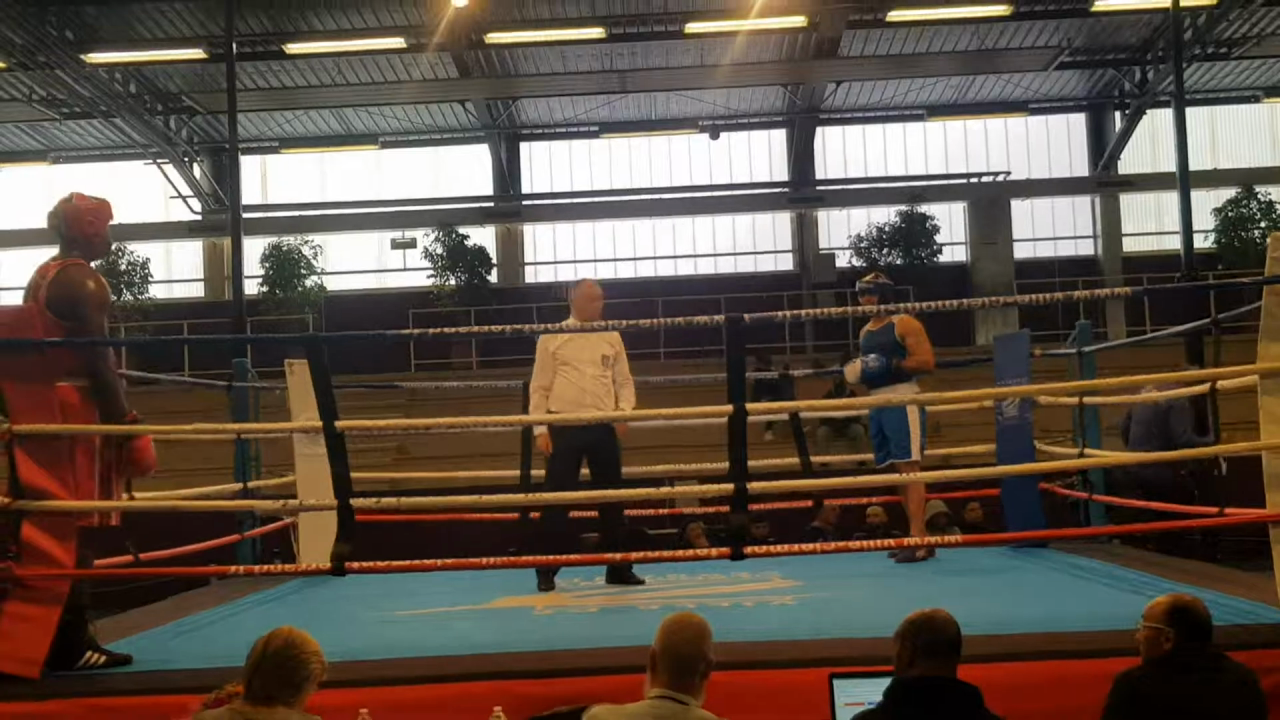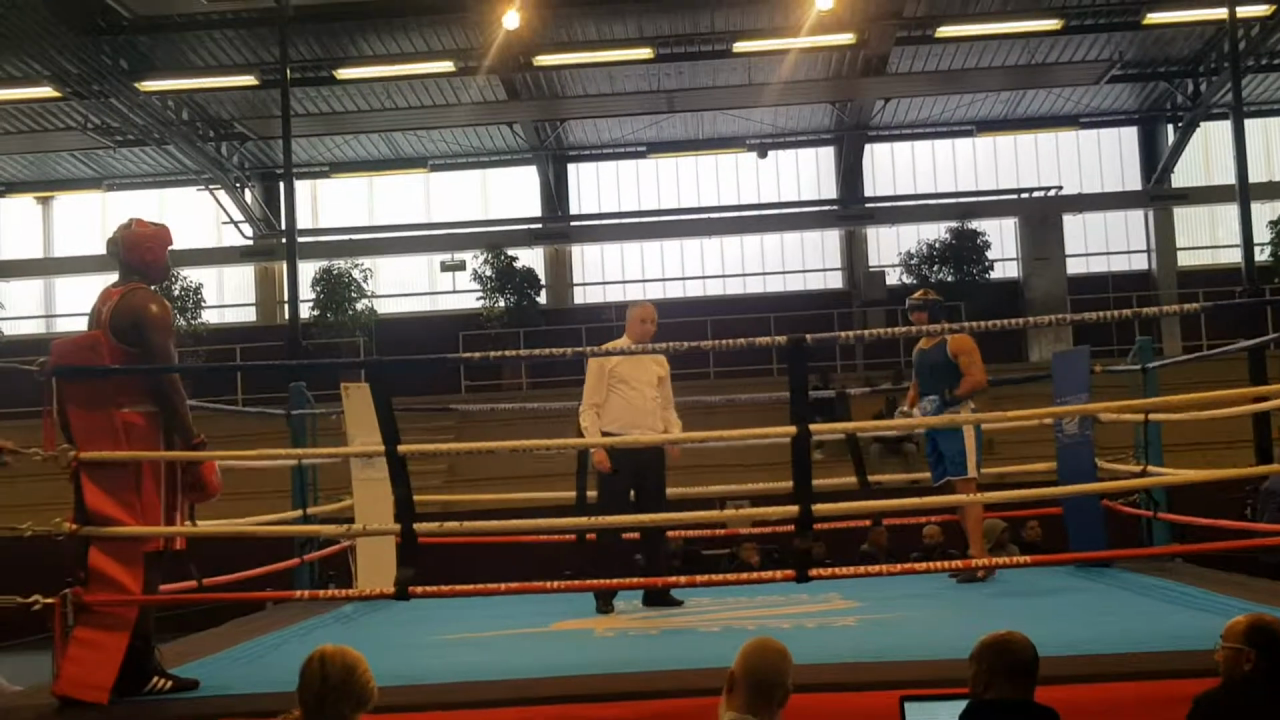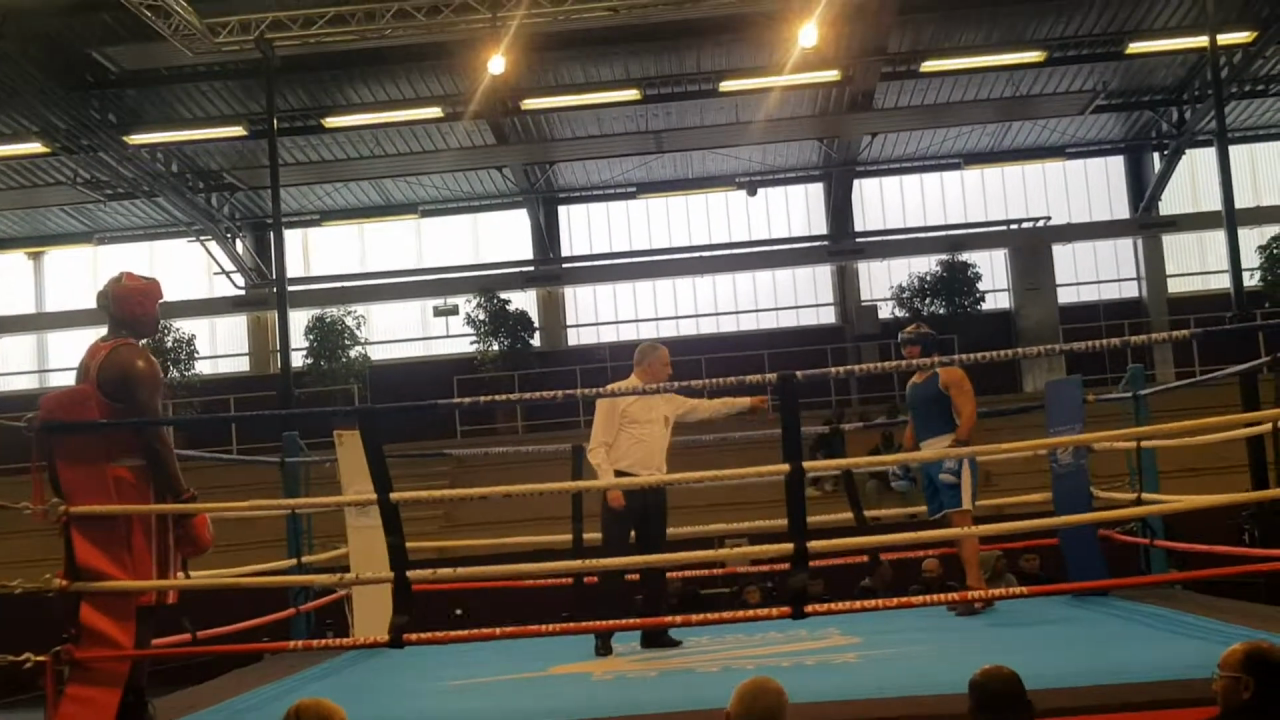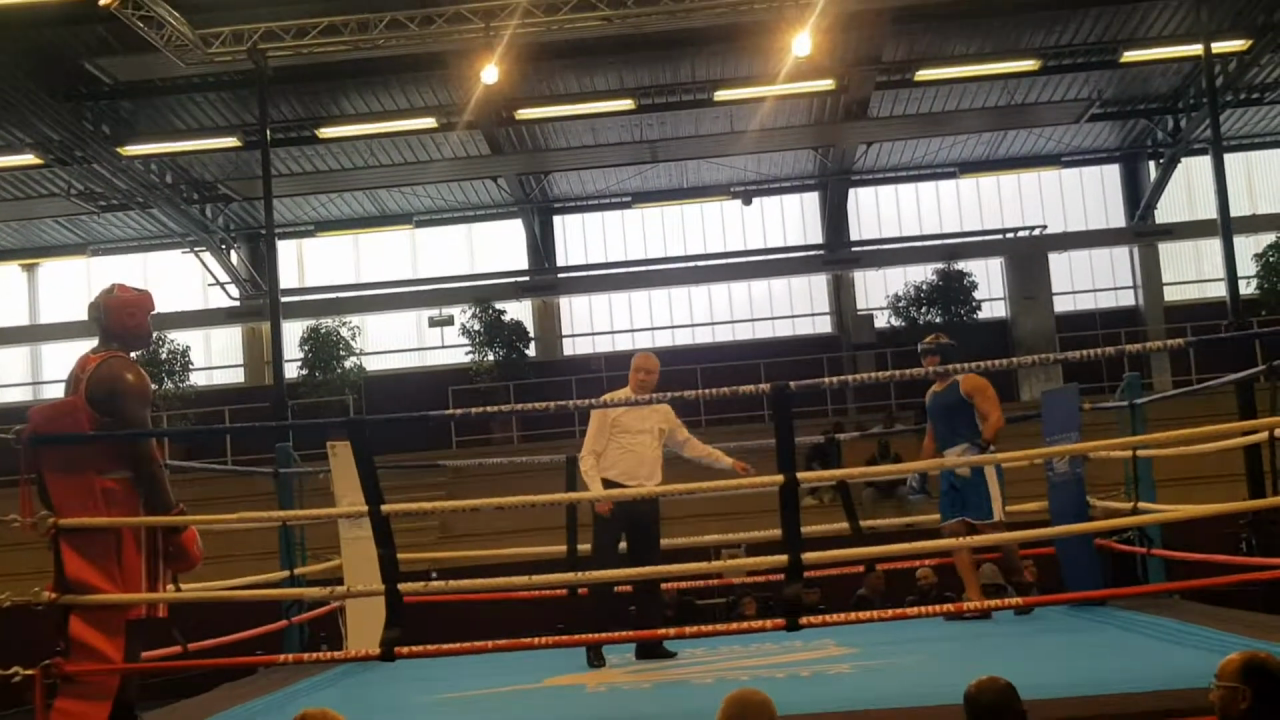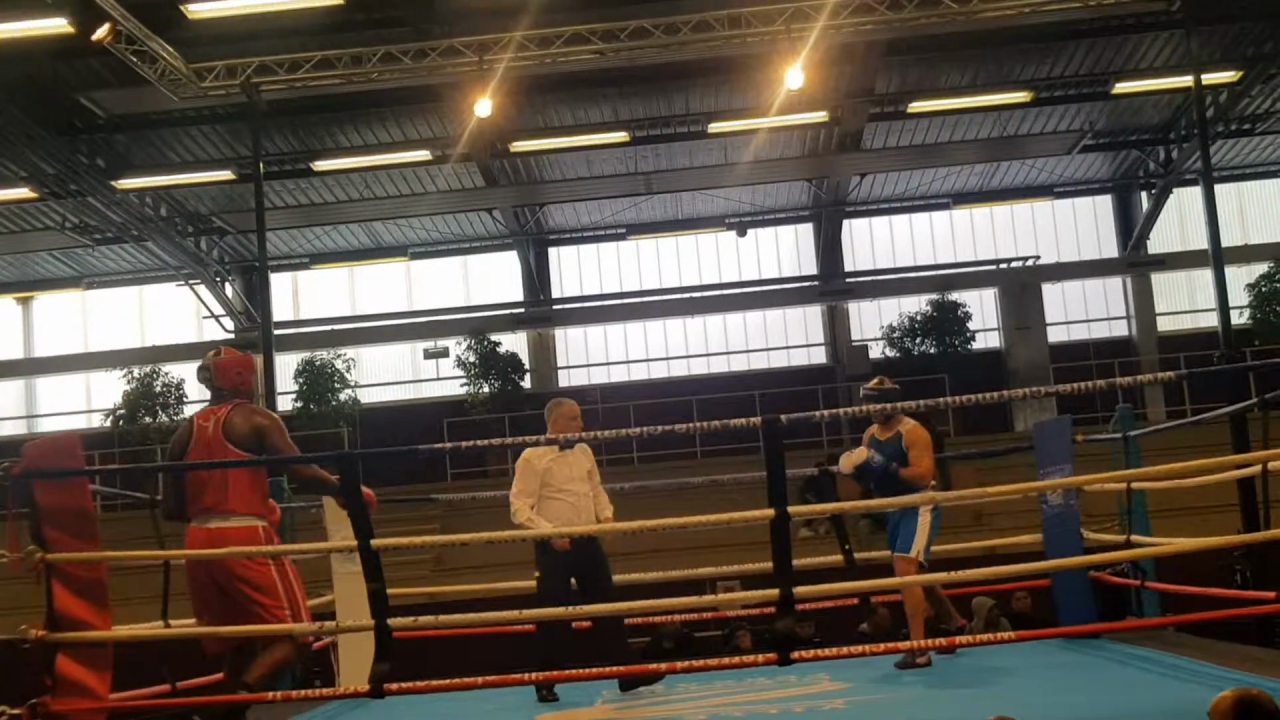
dt=1s
person 1, frame 1
left shoulder: (40, 277)
right shoulder: (84, 282)
right elbow: (99, 361)
right wrist: (129, 427)
left hip: (41, 417)
right hip: (75, 417)
left knee: (47, 528)
right knee: (69, 530)
left ankle: (65, 640)
right ankle: (64, 643)
person 1, frame 2
left shoulder: (103, 303)
right shoulder: (148, 307)
left elbow: (103, 377)
right elbow: (165, 382)
right wrist: (195, 448)
left hip: (106, 441)
right hip: (142, 439)
left knee: (115, 553)
right knee: (138, 553)
left ankle: (132, 665)
right ankle: (131, 668)
person 1, frame 3
left shoulder: (90, 358)
right shoulder: (134, 361)
right elbow: (153, 439)
right wrist: (186, 503)
left hip: (97, 498)
right hip: (131, 495)
left knee: (109, 611)
right knee: (130, 613)
person 1, frame 4
left shoulder: (81, 369)
right shoulder: (124, 373)
right elbow: (143, 456)
right wrist: (176, 523)
left hip: (88, 507)
right hip: (122, 506)
left knee: (101, 625)
right knee: (124, 624)
person 1, frame 5
left shoulder: (185, 432)
right shoulder: (257, 419)
left elbow: (173, 507)
right elbow: (301, 473)
left hip: (200, 542)
right hip: (246, 539)
left knee: (242, 648)
right knee: (295, 638)
person 2, frame 1
left shoulder: (611, 337)
right shoulder: (552, 337)
left elbow: (624, 381)
right elbow: (539, 388)
left wrist: (624, 411)
right wrist: (541, 429)
left hip: (603, 427)
right hip: (563, 427)
left ankle: (618, 568)
right ankle: (547, 572)
person 2, frame 2
left shoulder: (659, 361)
right shoulder: (605, 355)
left elbow: (667, 405)
right elbow: (589, 408)
left wrist: (673, 433)
right wrist: (596, 447)
left hip: (652, 449)
right hip: (617, 448)
left knee: (654, 518)
left ankle: (656, 590)
right ankle: (605, 595)
person 2, frame 3
left shoulder: (667, 400)
right shoulder: (615, 395)
left elbow: (704, 408)
right elbow: (597, 447)
left wrist: (747, 402)
right wrist: (611, 486)
left hip: (654, 488)
right hip: (623, 486)
right knee: (614, 560)
left ankle: (654, 631)
right ankle: (604, 636)
person 2, frame 4
left shoulder: (663, 411)
right shoulder: (609, 404)
left elbow: (690, 445)
right elbow: (588, 454)
left wrist: (728, 462)
right wrist: (597, 493)
left hip: (646, 499)
left knee: (648, 570)
right knee: (604, 570)
left ankle: (649, 642)
right ankle: (595, 645)
person 2, frame 5
left shoulder: (584, 451)
right shoulder: (531, 458)
left elbow: (596, 490)
right elbow: (519, 509)
left wrist: (606, 516)
right wrist: (549, 532)
left hip: (587, 542)
right hip: (555, 546)
left knee: (606, 606)
left ankle: (628, 673)
right ankle: (545, 682)
person 3, frame 1
left shoulder: (905, 324)
right shoulder: (865, 332)
left elbow: (927, 361)
left wrist: (889, 364)
right wrist: (858, 372)
left hip: (902, 403)
right hip: (877, 406)
left knee: (909, 468)
right knee: (897, 471)
left ankle: (918, 539)
right ankle: (919, 537)
person 3, frame 2
left shoulder: (958, 341)
right shoulder: (918, 349)
left elbow: (979, 380)
left wrist: (944, 399)
right wrist: (908, 409)
left hip: (957, 421)
right hip: (932, 425)
left knee: (966, 486)
right knee: (954, 490)
left ankle: (978, 558)
right ankle: (979, 556)
person 3, frame 3
left shoulder: (950, 374)
right shoulder: (912, 384)
left elbow: (968, 414)
left wrist: (956, 452)
left hip: (951, 454)
right hip: (927, 459)
left knee: (961, 519)
right knee: (951, 523)
left ankle: (975, 588)
right ankle: (978, 587)
person 3, frame 4
left shoulder: (971, 383)
right shoulder: (931, 394)
left elbow: (996, 419)
right elbow: (931, 437)
left wrist: (977, 449)
left hip: (978, 463)
right hip: (952, 468)
left knee: (990, 528)
right knee: (953, 532)
left ankle: (1023, 586)
right ankle: (975, 600)
person 3, frame 5
left shoulder: (913, 432)
right shoulder: (870, 434)
left elbow: (924, 477)
right elbow: (869, 478)
left wrist: (888, 468)
right wrist: (856, 468)
left hip: (918, 508)
right hip: (893, 511)
left knee: (904, 569)
right knee: (917, 575)
left ankle: (918, 648)
right ankle: (954, 624)
